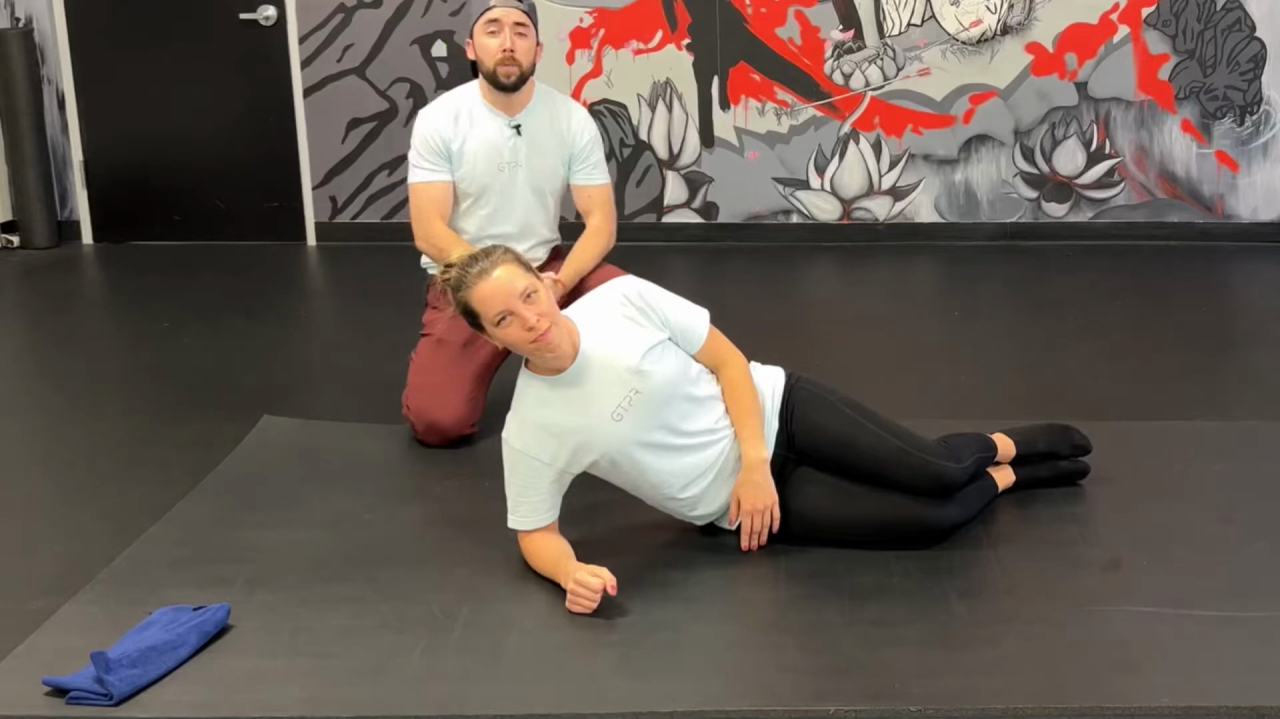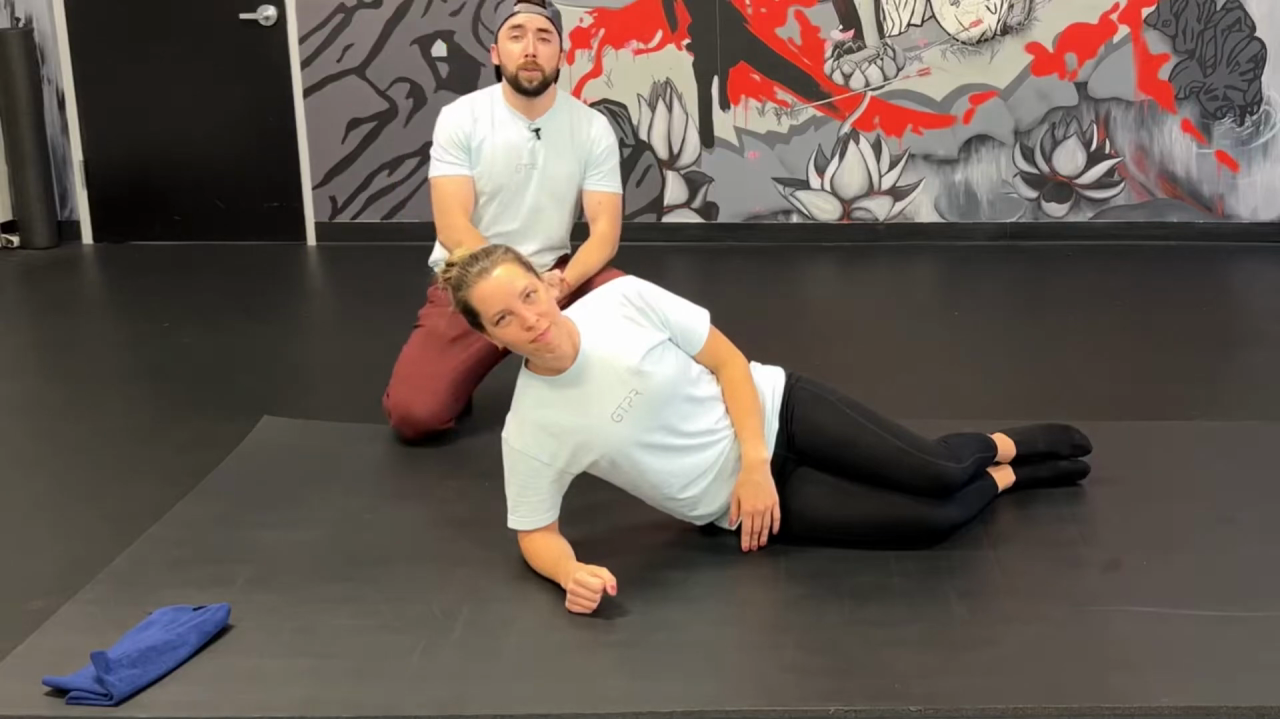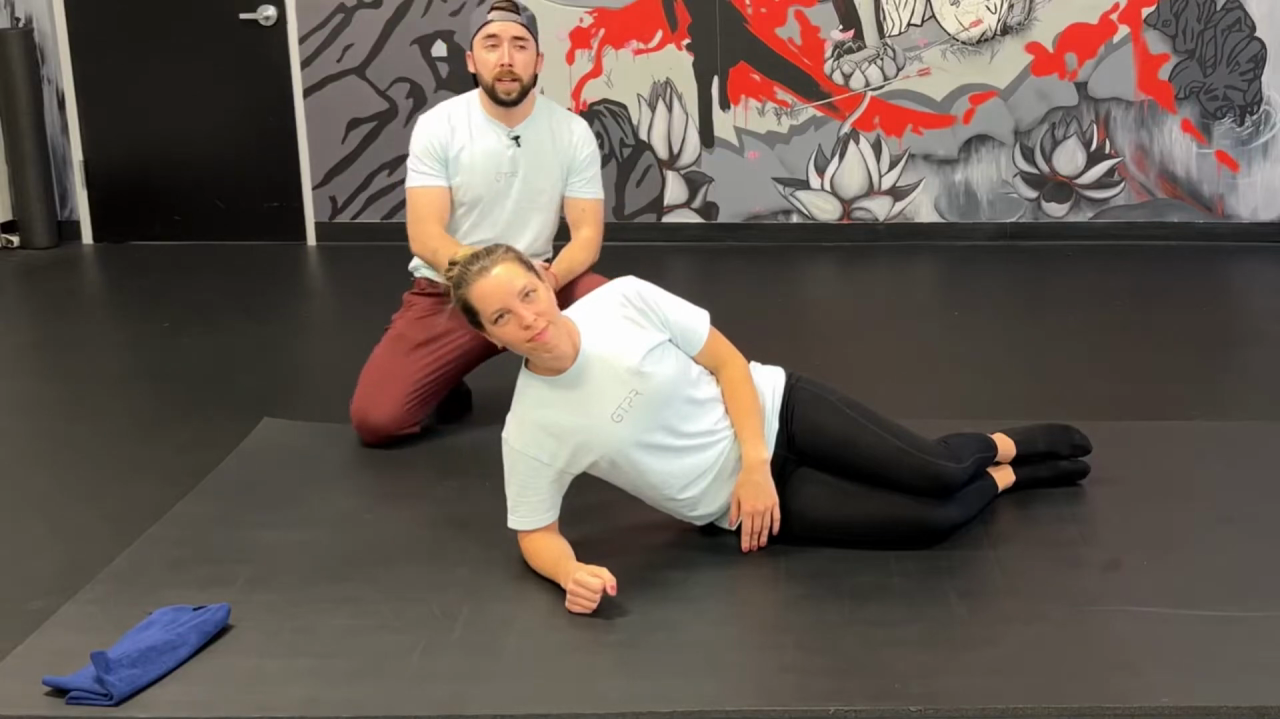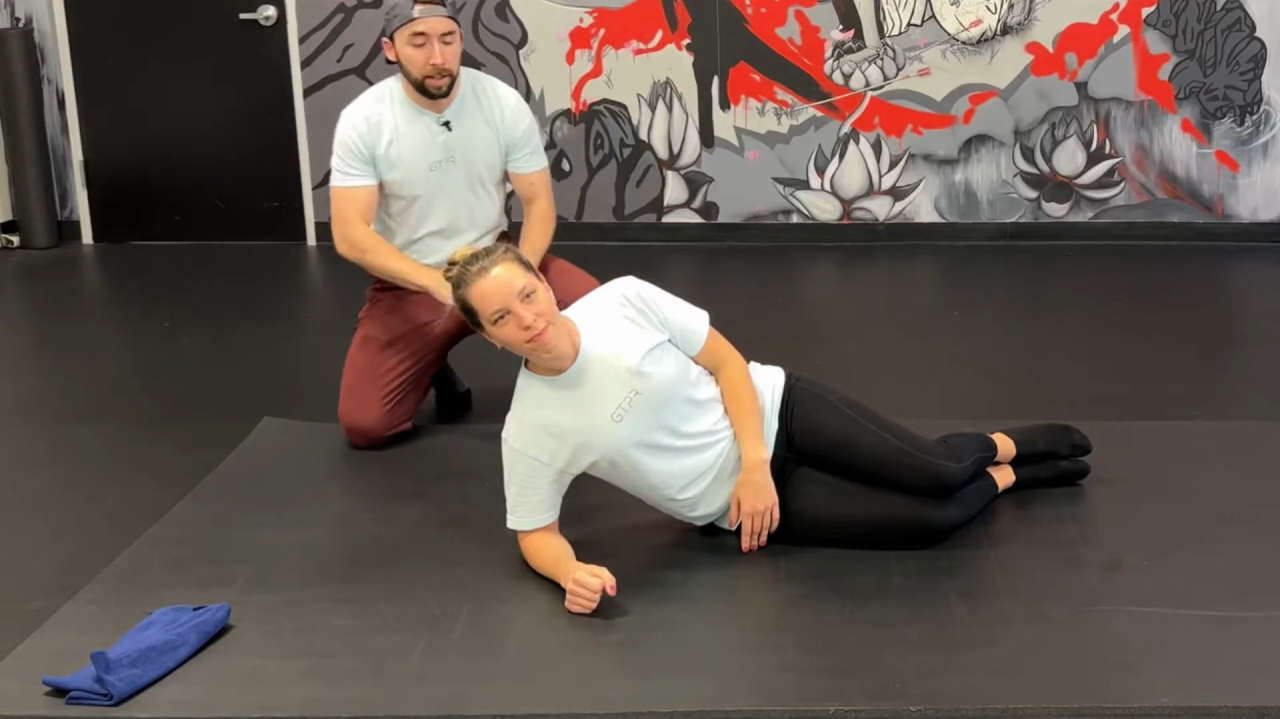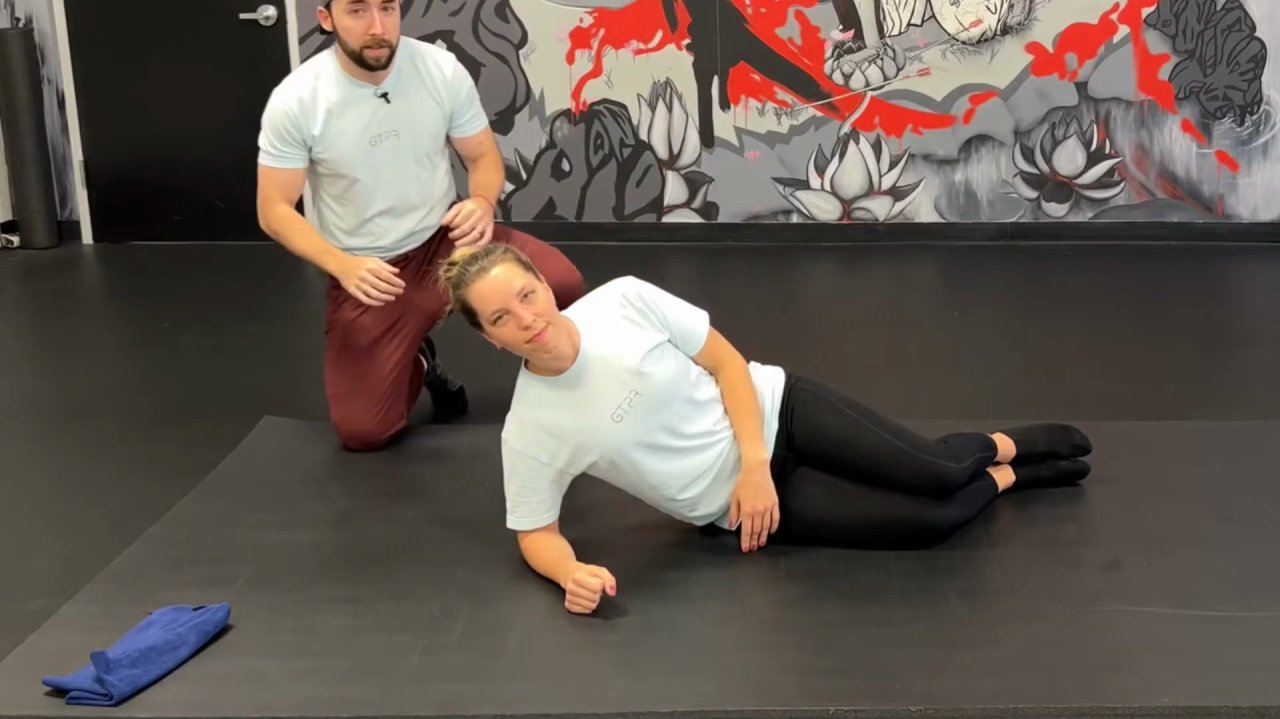
dt=0.3s
person 1, frame 1
left shoulder: (625, 297)
right shoulder: (529, 430)
left elbow: (729, 362)
right elbow: (535, 533)
left wrist: (754, 462)
right wrist: (570, 573)
left hip: (770, 409)
right hip: (729, 498)
left knee: (935, 472)
right knee: (929, 522)
left ankle: (1005, 444)
right ankle: (1003, 478)
person 1, frame 2
left shoulder: (625, 299)
right shoulder: (528, 431)
left elbow: (730, 362)
right elbow: (535, 533)
left wrist: (755, 462)
right wrist: (571, 573)
left hip: (771, 411)
right hip: (729, 500)
left knee: (937, 475)
right knee: (931, 522)
left ankle: (1005, 445)
right ankle: (1006, 479)
person 1, frame 3
left shoulder: (625, 298)
right shoulder: (529, 431)
left elbow: (729, 363)
right elbow: (535, 533)
left wrist: (754, 462)
right wrist: (570, 572)
left hip: (772, 409)
right hip: (726, 497)
left knee: (936, 472)
right knee: (929, 522)
left ankle: (1005, 444)
right ankle: (1004, 479)
person 1, frame 4
left shoulder: (624, 299)
right shoulder: (528, 431)
left elbow: (729, 364)
right elbow: (534, 533)
left wrist: (755, 462)
right wrist: (571, 572)
left hip: (772, 411)
right hip: (728, 500)
left knee: (936, 474)
right knee: (931, 522)
left ankle: (1005, 446)
right ankle: (1004, 479)
person 1, frame 5
left shoulder: (624, 298)
right shoulder: (528, 431)
left elbow: (729, 364)
right elbow: (535, 533)
left wrist: (753, 462)
right wrist: (570, 573)
left hip: (772, 409)
right hip: (731, 497)
left knee: (937, 471)
right knee: (930, 522)
left ankle: (1006, 444)
right ankle: (1007, 478)
person 2, frame 1
left shoulder: (574, 121)
right shoulder: (438, 120)
left elbow: (601, 223)
right elbow: (430, 232)
left wrist: (558, 285)
left hip: (546, 268)
right knee: (438, 422)
right ankle: (438, 363)
person 2, frame 2
left shoulder: (594, 129)
right shoulder: (461, 118)
left elbow: (605, 231)
right elbow: (453, 228)
left wrist: (560, 286)
left hip: (551, 274)
right knee: (414, 415)
right ankle: (463, 365)
person 2, frame 3
left shoulder: (573, 132)
right shoulder: (436, 127)
left elbow: (587, 234)
right elbow: (426, 238)
left wrist: (545, 283)
right hip: (445, 292)
right knee: (376, 420)
right ankle: (448, 372)
person 2, frame 4
left shoulder: (505, 105)
right shoulder: (361, 121)
left elbow: (539, 204)
right elbow: (350, 237)
right wrist: (439, 285)
right hip: (405, 284)
right knee: (364, 425)
right ankle: (431, 365)
person 2, frame 5
left shoulder: (441, 69)
right shoulder: (294, 101)
left elbow: (485, 159)
right elbow: (274, 210)
left wrist: (483, 203)
right wrist: (343, 265)
left hip: (446, 241)
right hip: (368, 271)
left knee: (561, 283)
right knee: (363, 431)
right ankle: (418, 365)
